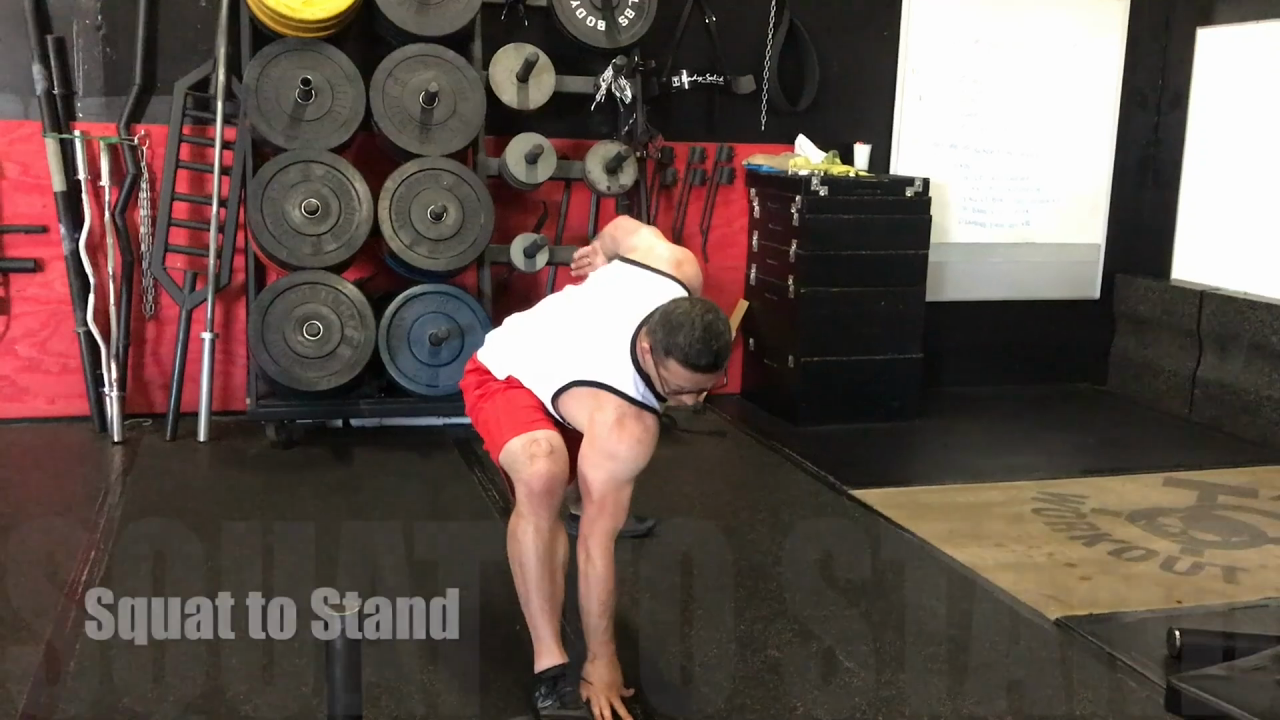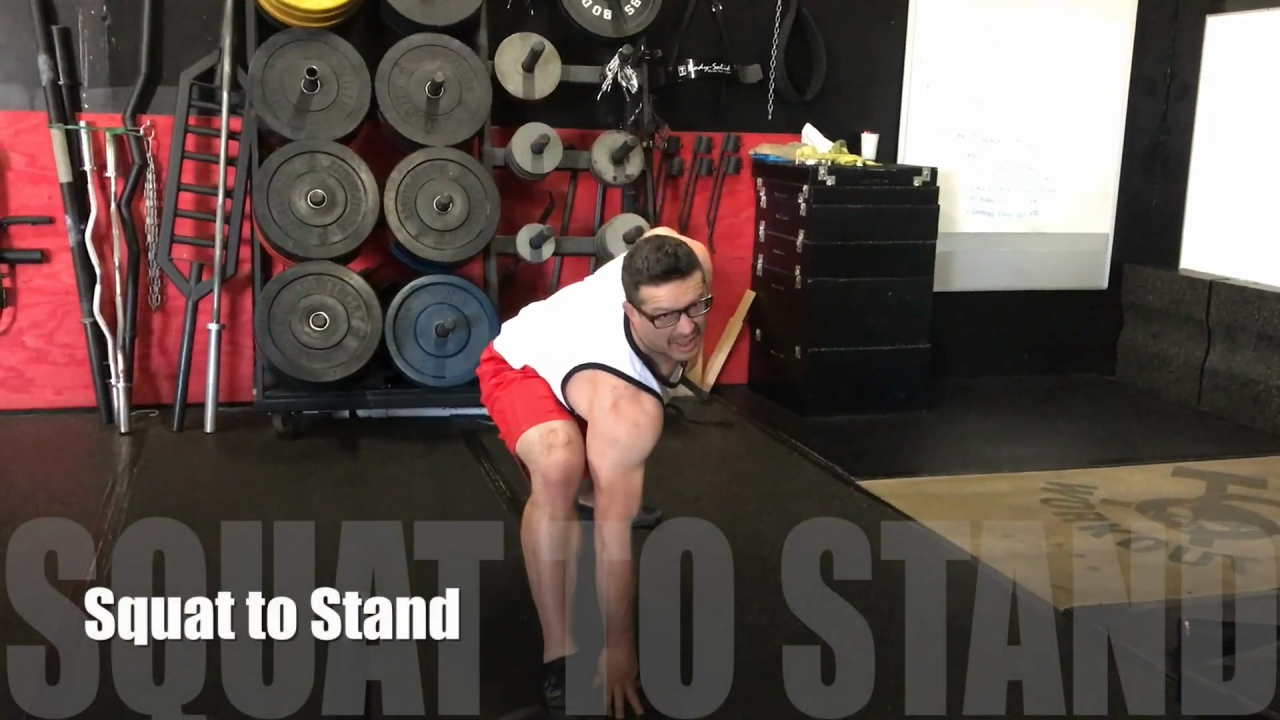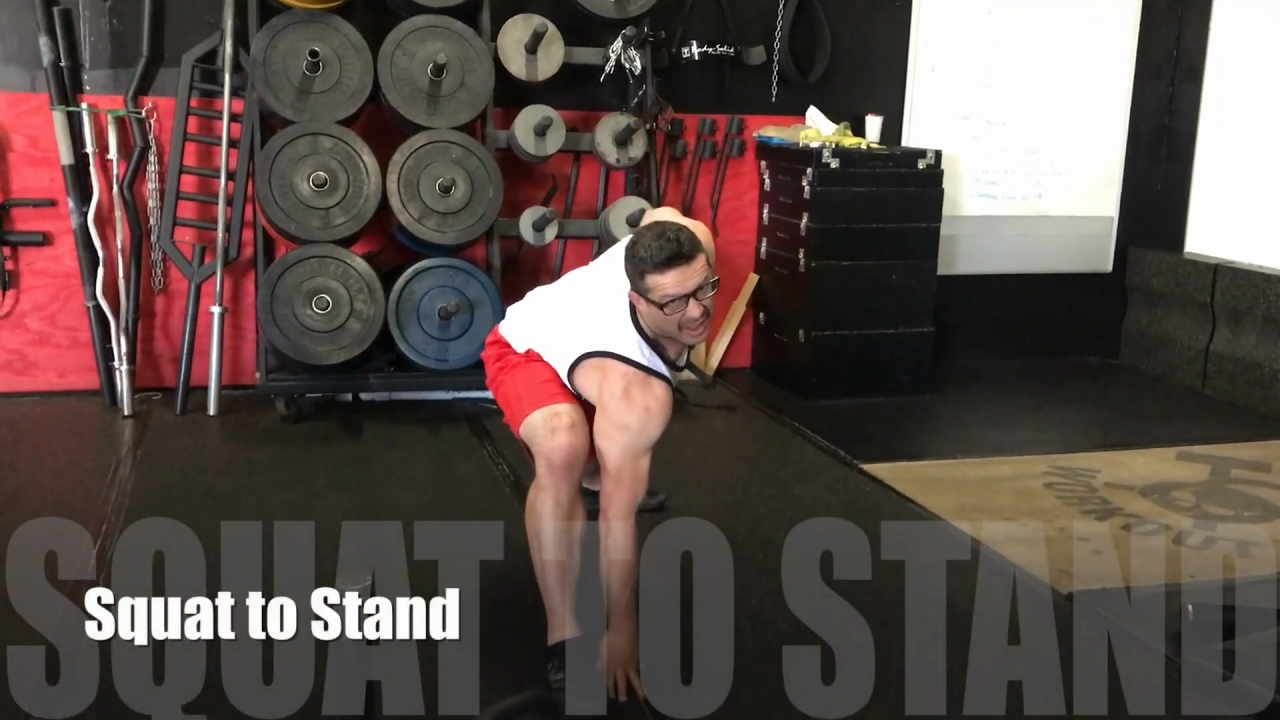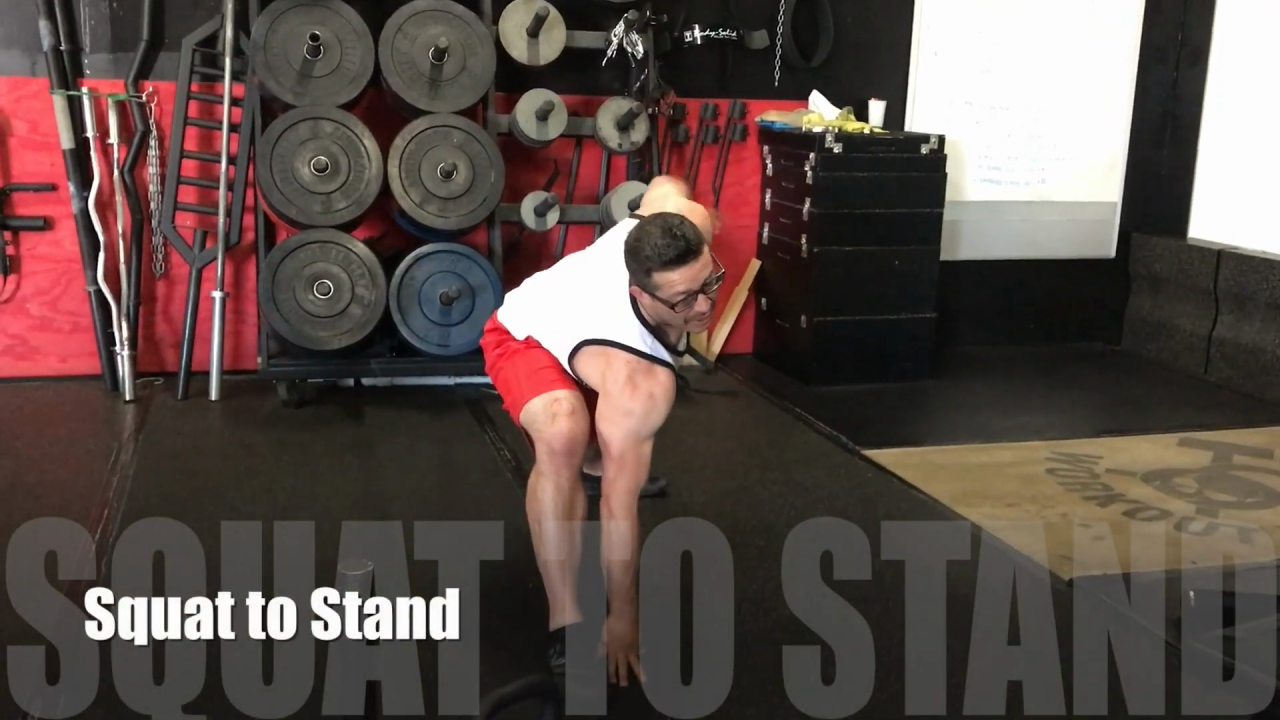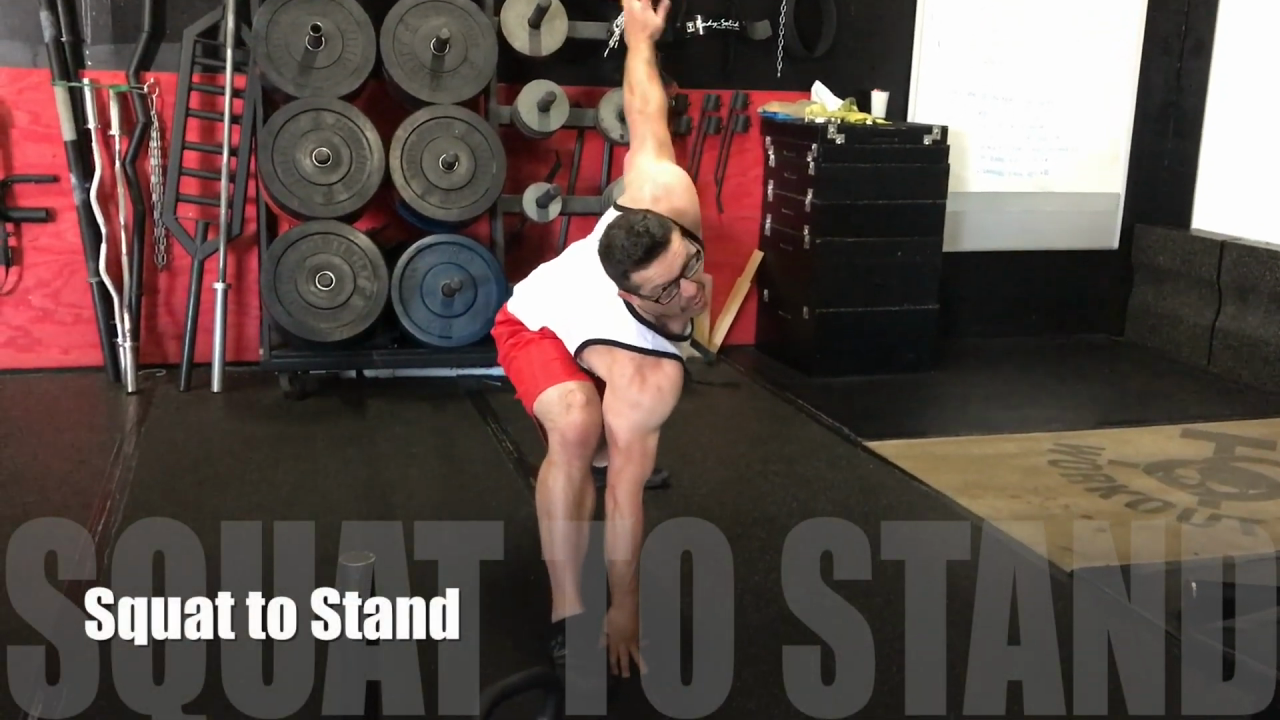
dt=0.4s
person 1, frame 1
left shoulder: (677, 267)
right shoulder: (623, 424)
left elbow: (621, 224)
right elbow: (596, 543)
left wrist: (603, 249)
right wrist: (601, 661)
left hip: (554, 345)
right hip: (505, 375)
right knee: (542, 477)
left ankle: (581, 484)
right ankle: (551, 666)
person 1, frame 2
left shoulder: (688, 260)
right shoulder: (624, 405)
left elbow: (657, 235)
right elbow: (612, 533)
right wrist: (619, 650)
left hip: (566, 333)
right hip: (521, 364)
right knee: (560, 466)
left ankle: (598, 475)
right ankle: (560, 656)
person 1, frame 3
left shoulder: (690, 244)
right shoulder: (635, 392)
left elbow: (661, 214)
right elbow: (618, 516)
right wrist: (622, 634)
left hip: (574, 318)
right hip: (527, 349)
right knee: (563, 450)
left ankle: (599, 462)
right ankle: (564, 639)
person 1, frame 4
left shoulder: (685, 224)
right shoulder: (638, 382)
left elbow: (665, 185)
right elbow: (619, 505)
right wrist: (623, 621)
left hip: (572, 305)
right hip: (525, 334)
right knee: (564, 435)
left ankle: (594, 450)
right ankle: (566, 622)
person 1, frame 5
left shoulder: (666, 200)
right shoulder: (648, 374)
left elbow: (644, 118)
right elbow: (624, 495)
right wrist: (624, 613)
left hip: (573, 296)
right hip: (534, 325)
left knee: (625, 437)
right knee: (577, 430)
left ankle: (607, 440)
right ankle: (568, 614)
